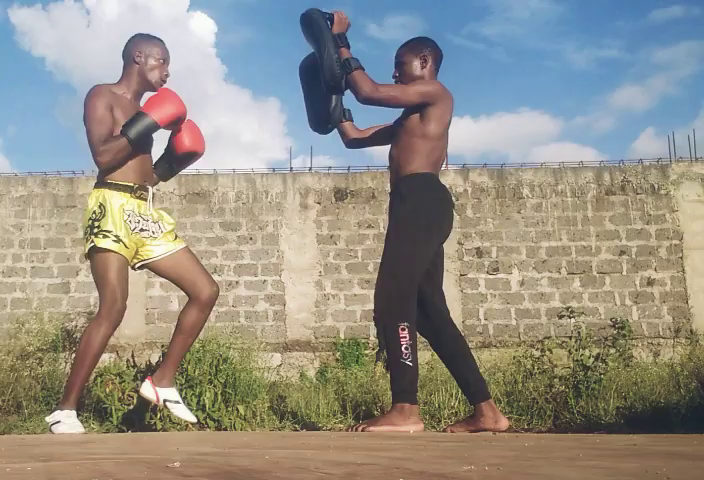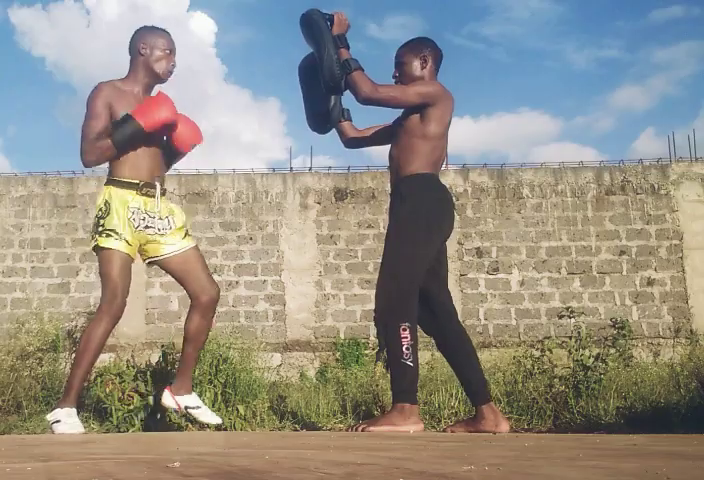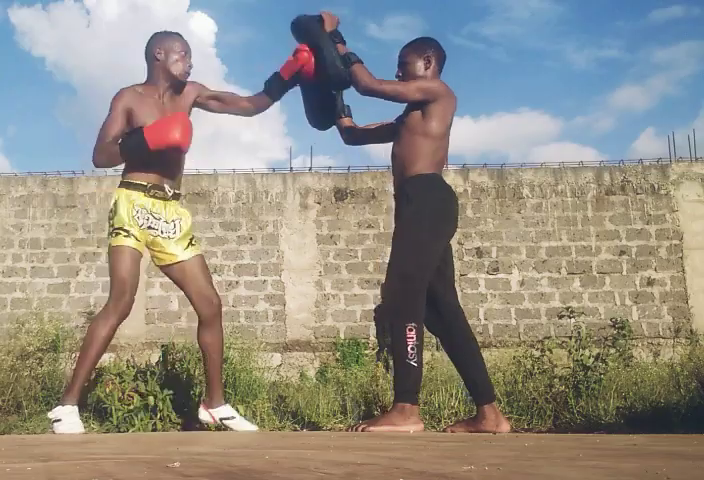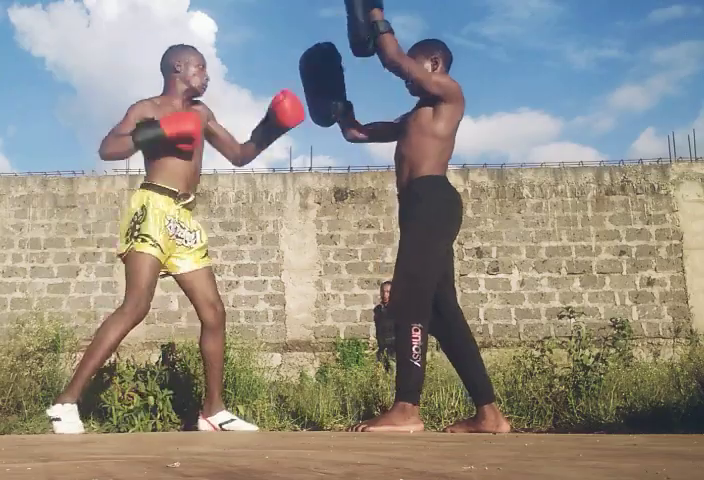
dt=0.1s
person 1, frame 1
left shoulder: (434, 93)
right shoulder: (409, 119)
left elbow: (369, 92)
right elbow: (354, 137)
left wrist: (340, 40)
left hip: (420, 201)
right hip: (421, 206)
left knee: (392, 301)
right knee: (429, 311)
left ankle: (405, 410)
right ankle: (486, 410)
person 1, frame 2
left shoulder: (435, 93)
right shoulder: (408, 119)
left elbow: (368, 93)
right elbow: (352, 137)
left wrist: (339, 41)
left hip: (420, 201)
right hip: (421, 206)
left knee: (393, 301)
right knee: (436, 310)
left ankle: (405, 410)
right ankle: (487, 412)
person 1, frame 3
left shoulder: (437, 92)
right shoulder: (409, 118)
left elbow: (368, 84)
right elbow: (353, 134)
left wrist: (334, 37)
right wrist: (332, 90)
left hip: (425, 200)
right hip: (422, 205)
left knee: (400, 300)
right knee: (441, 308)
left ankle: (405, 410)
right ankle: (489, 412)
person 1, frame 4
left shoulder: (448, 92)
right shoulder: (413, 119)
left elbow: (393, 58)
right elbow: (355, 132)
left wrist: (374, 14)
left hip: (431, 201)
right hip: (424, 206)
left knee: (407, 300)
right knee: (441, 310)
left ankle: (406, 409)
right ankle: (488, 412)
person 2, frame 1
left shoulder: (148, 104)
right shoulder: (101, 96)
right elbow: (104, 156)
left wrist: (180, 154)
right wrist: (145, 122)
left hip: (148, 213)
right hip: (113, 209)
left knee: (205, 291)
right knee: (112, 310)
left ankle: (162, 380)
right ankle: (65, 408)
person 2, frame 2
left shoulder: (156, 99)
right shoulder: (106, 93)
right elbow: (89, 155)
left wrist: (176, 143)
right wrist: (133, 126)
left hip: (159, 209)
right hip: (120, 206)
left knee: (207, 294)
right knee: (112, 306)
left ankle: (181, 388)
right ankle: (66, 406)
person 2, frame 3
left shoulder: (189, 94)
right shoulder: (129, 98)
left elbow: (250, 105)
right elbow: (100, 157)
left wrist: (285, 76)
right wrist: (140, 139)
left hip: (173, 214)
right hip: (134, 206)
left knee: (209, 304)
right knee: (120, 304)
left ankle: (214, 403)
right ankle: (68, 403)
person 2, frame 4
left shoulder: (200, 112)
right shoulder: (148, 108)
left elbow: (241, 156)
right elbow: (107, 150)
left wrist: (273, 126)
right wrist: (158, 131)
left hip: (184, 222)
right hip: (152, 212)
left knee: (213, 313)
right knee: (135, 307)
left ankle: (213, 411)
right ankle: (67, 401)
